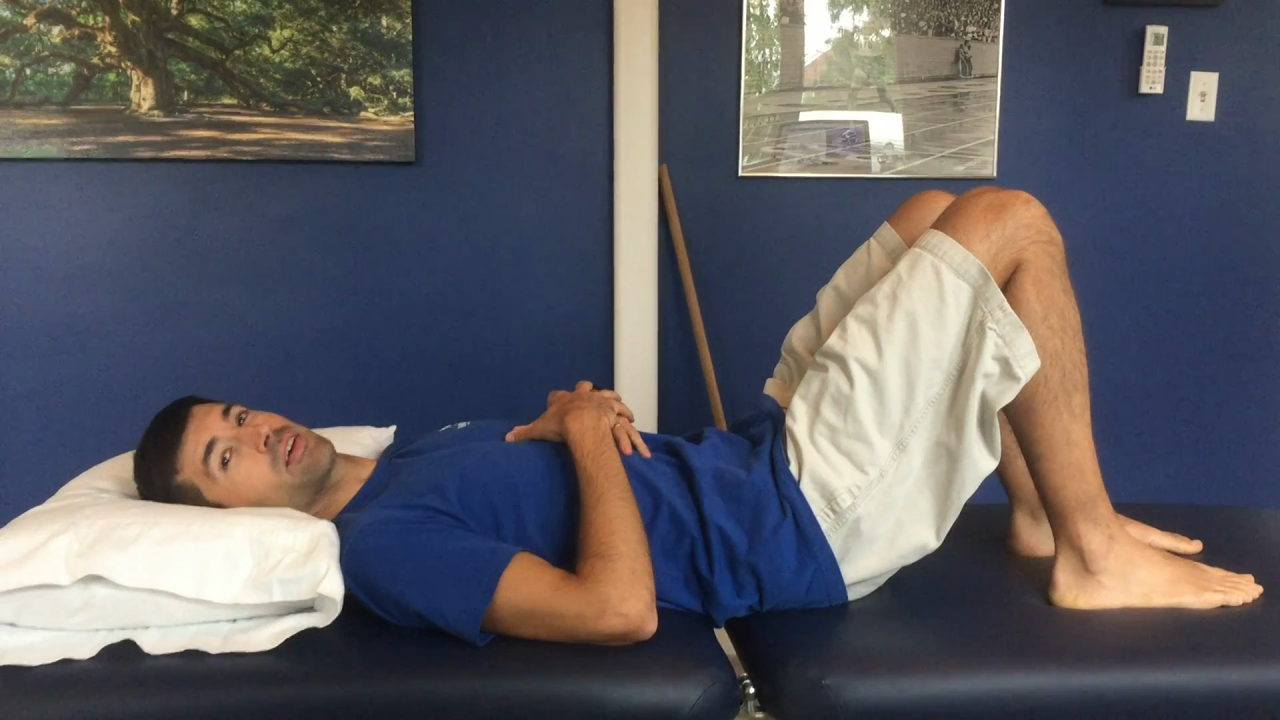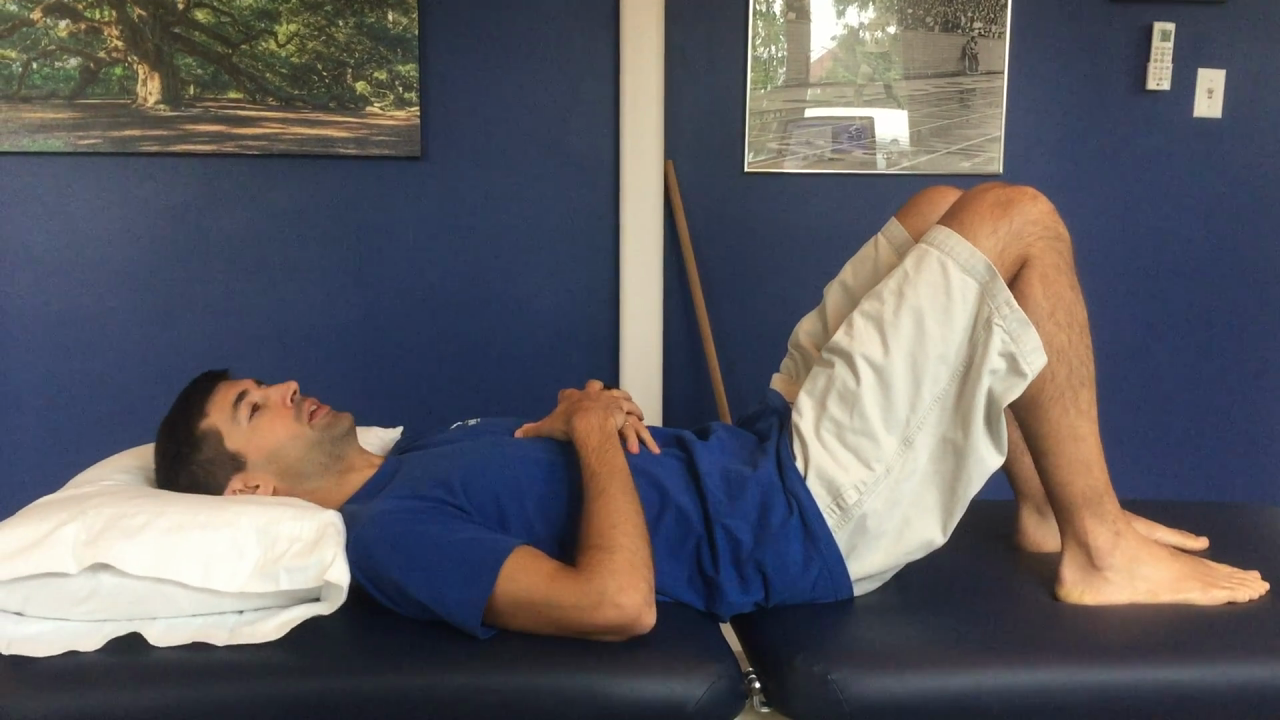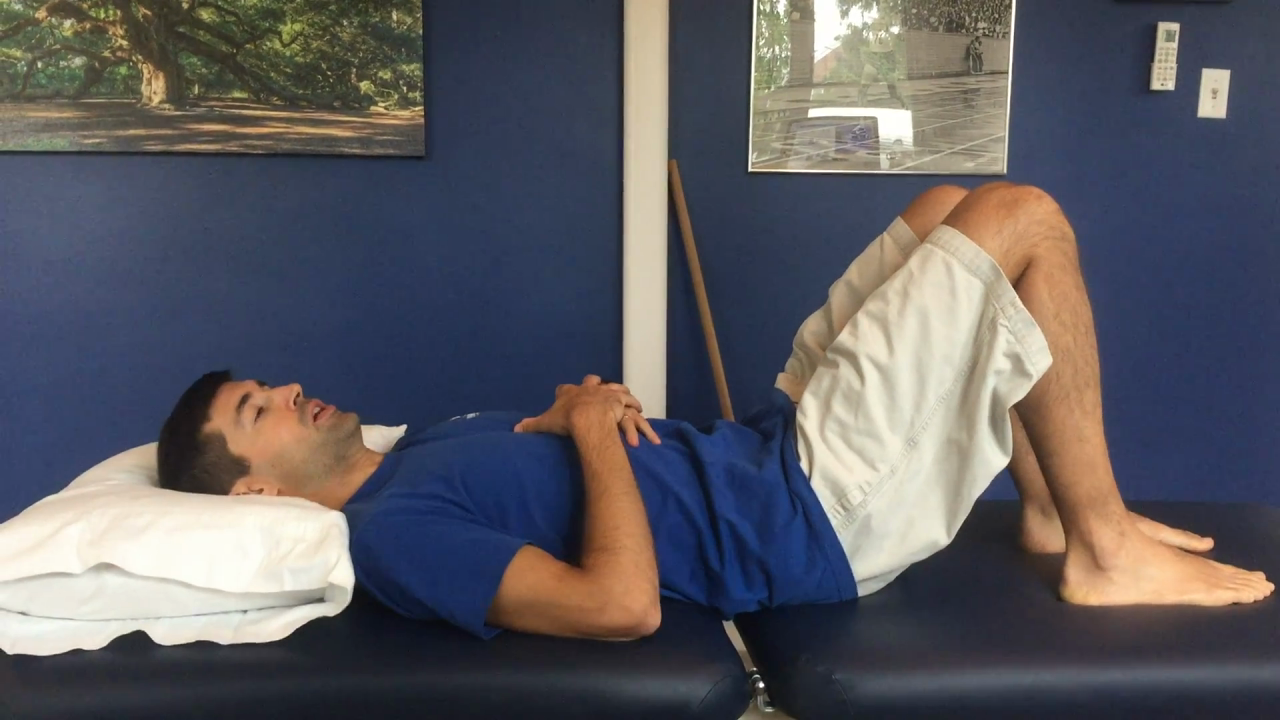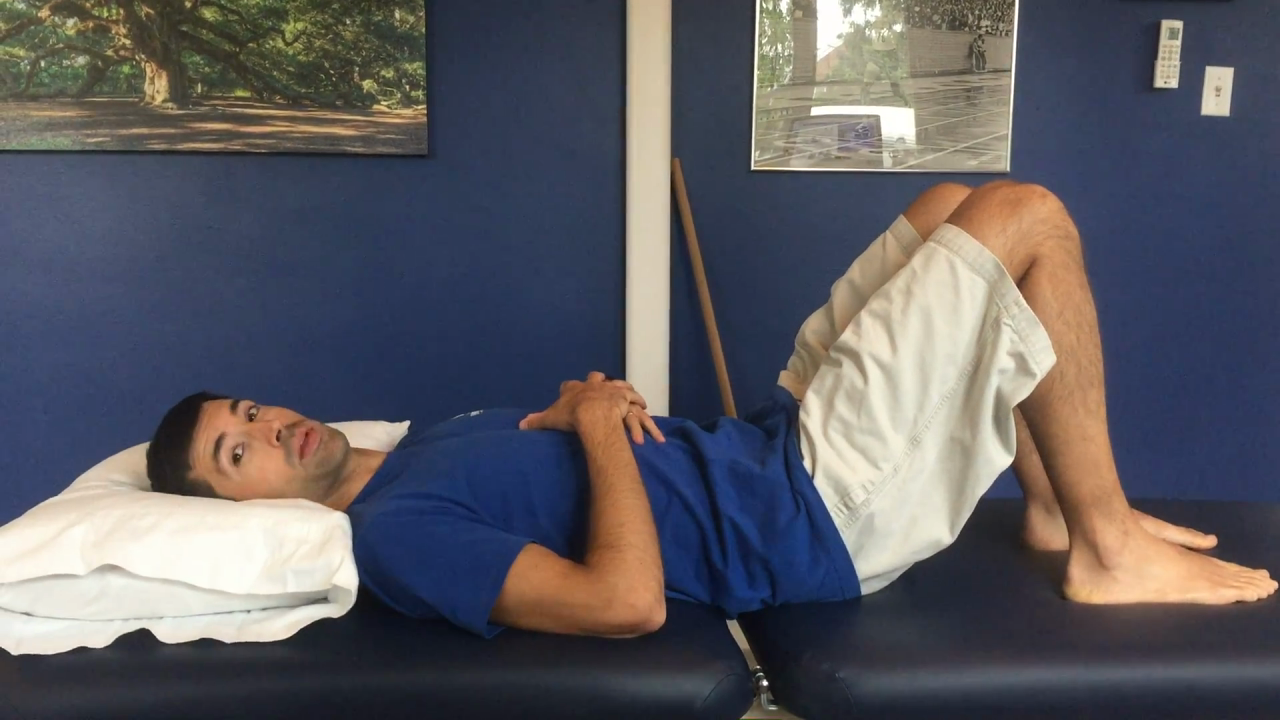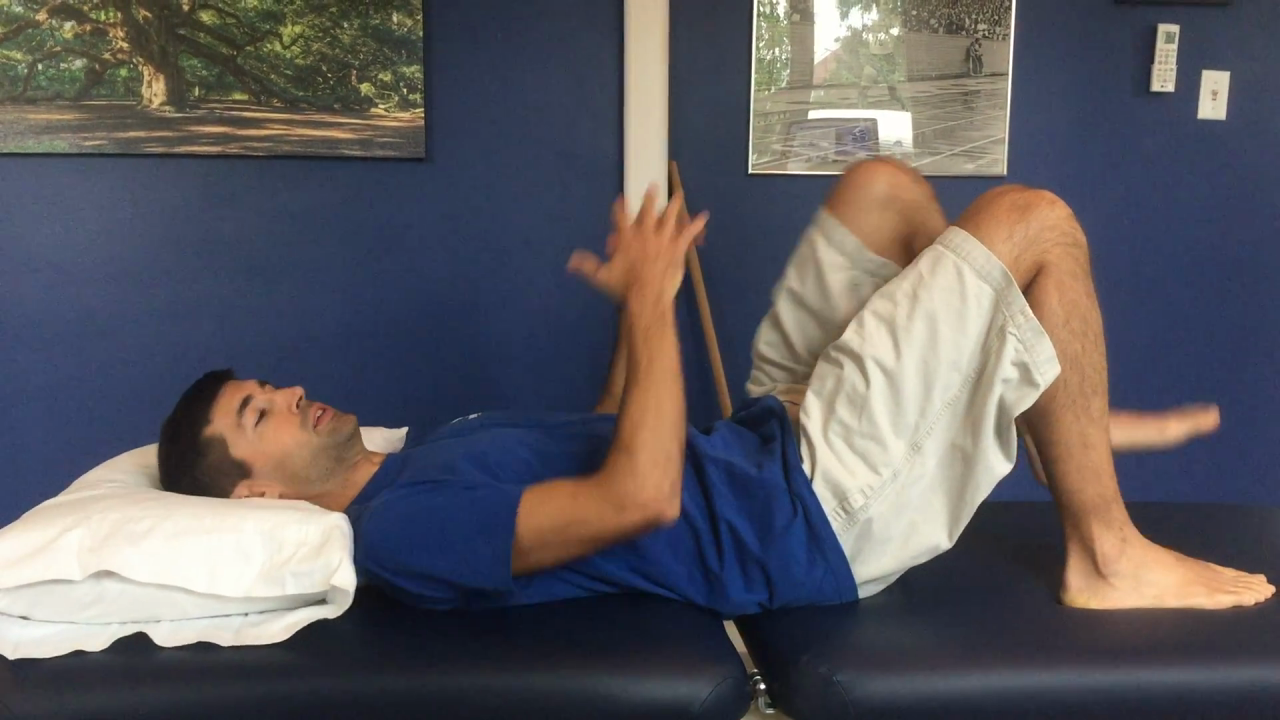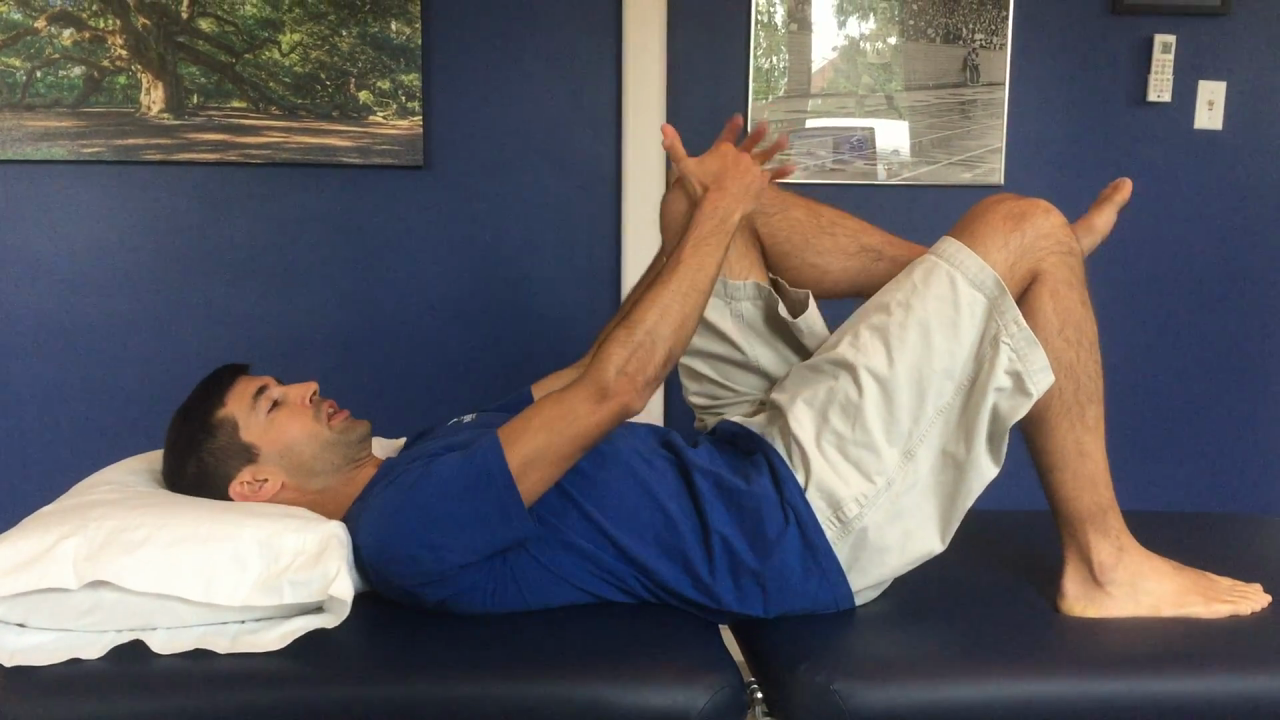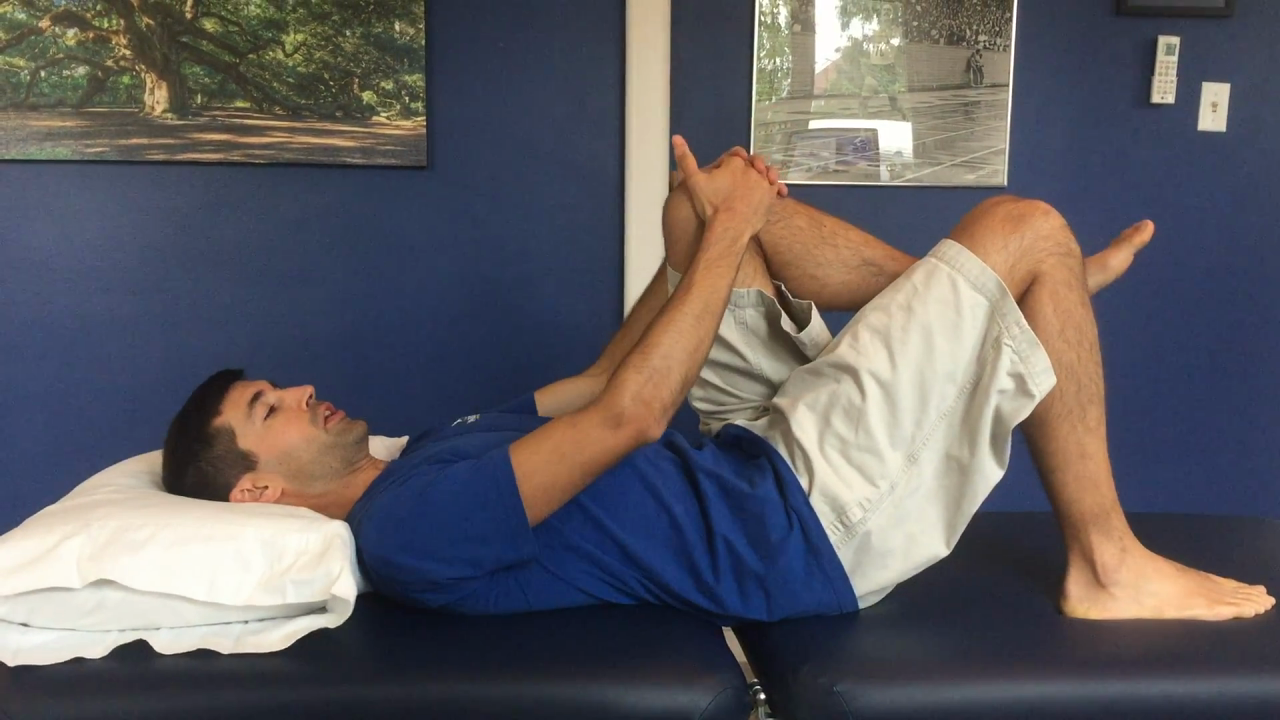
dt=0.5s
person 1, frame 1
left shoulder: (402, 459)
right shoulder: (384, 544)
right elbow: (622, 611)
left wrist: (568, 416)
right wrist: (587, 433)
left hip: (757, 448)
right hip: (805, 523)
left knee: (939, 210)
right knee: (1011, 222)
left ankle: (1041, 512)
right ankle: (1093, 555)
person 1, frame 2
left shoulder: (412, 455)
right shoulder: (389, 533)
right elbow: (617, 603)
left wrist: (579, 411)
right wrist: (593, 429)
left hip: (763, 443)
right hip: (810, 517)
left knee: (945, 206)
right knee: (1016, 218)
left ankle: (1044, 507)
right ankle: (1099, 550)
person 1, frame 3
left shoulder: (416, 451)
right shoulder: (393, 531)
right elbow: (623, 605)
left wrist: (585, 407)
right wrist: (593, 428)
left hip: (767, 443)
right hip: (816, 520)
left knee: (949, 209)
right knee: (1021, 220)
left ankle: (1051, 506)
right ankle: (1105, 552)
person 1, frame 4
left shoulder: (414, 453)
right shoulder: (395, 535)
right elbow: (628, 603)
left wrist: (589, 405)
right wrist: (599, 426)
left hip: (772, 441)
right hip: (816, 515)
left knee: (956, 207)
right knee: (1025, 217)
left ankle: (1059, 504)
right ankle: (1112, 552)
person 1, frame 5
left shoulder: (418, 462)
right shoulder: (402, 531)
right elbow: (647, 496)
left wrist: (629, 308)
right wrist: (651, 293)
left hip: (764, 441)
right hip: (812, 519)
left knee: (883, 186)
right knee: (1031, 221)
left ankle: (1069, 430)
right ankle: (1108, 556)
person 1, frame 6
left shoulder: (422, 462)
right shoulder: (413, 526)
left elbow: (591, 376)
right elbow: (613, 385)
left wrist: (710, 214)
right wrist: (720, 216)
left hip: (746, 459)
right hip: (802, 521)
left knee: (705, 199)
right knee: (1018, 224)
left ankle: (1017, 314)
right ankle: (1106, 563)
person 1, frame 7
left shoulder: (423, 465)
right shoulder: (414, 529)
left elbow: (597, 386)
right elbow: (630, 411)
left wrist: (704, 236)
right wrist: (729, 235)
left hip: (749, 457)
right hip: (807, 524)
left knee: (704, 211)
right knee: (1024, 225)
left ankle: (1029, 316)
right ankle: (1107, 564)
